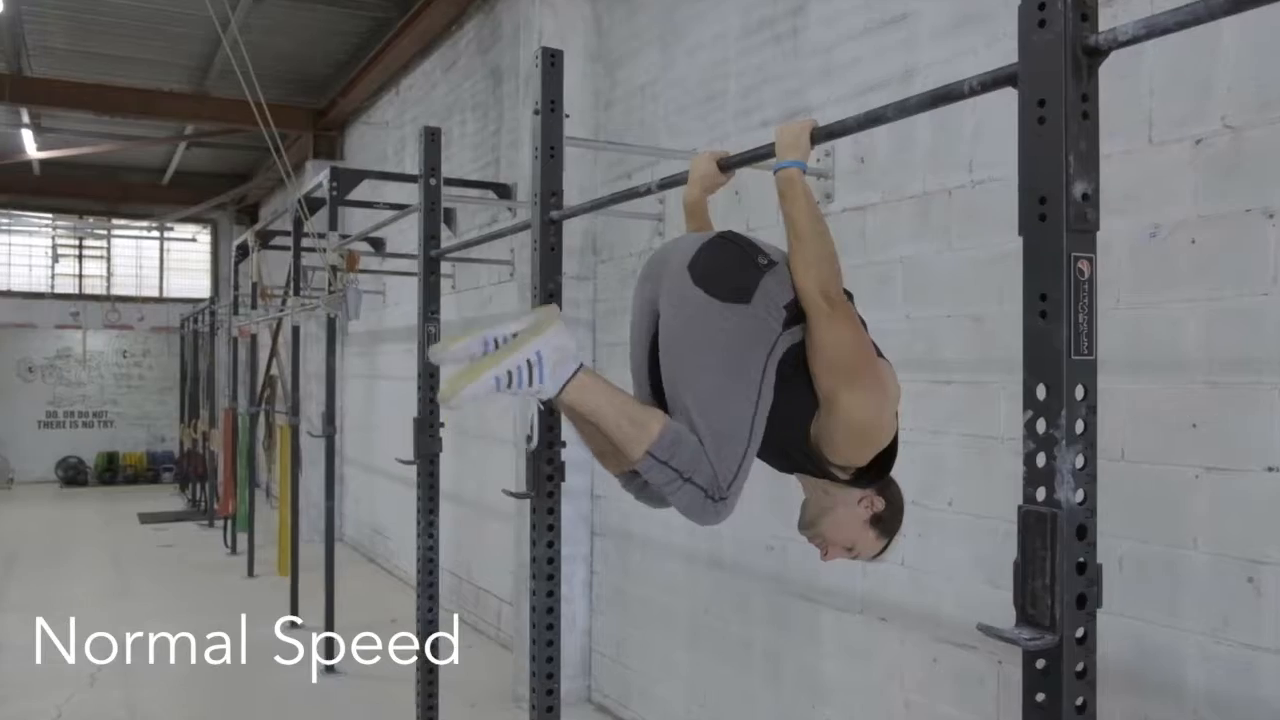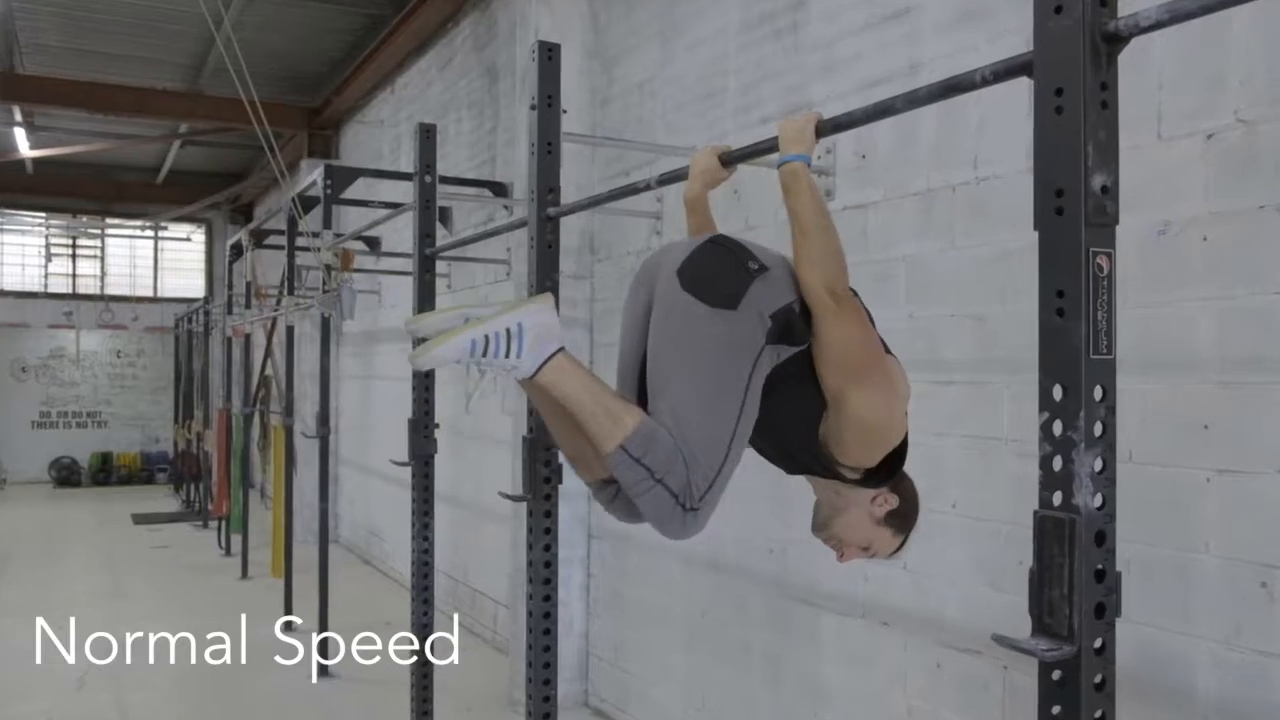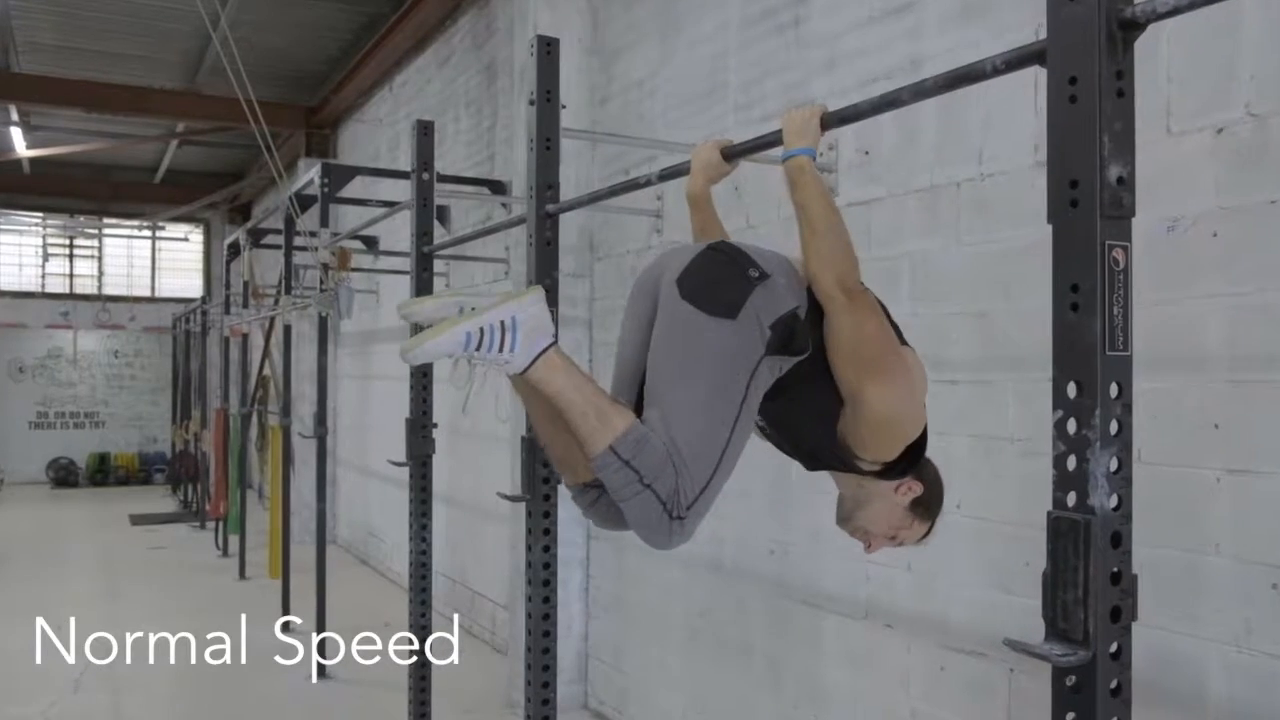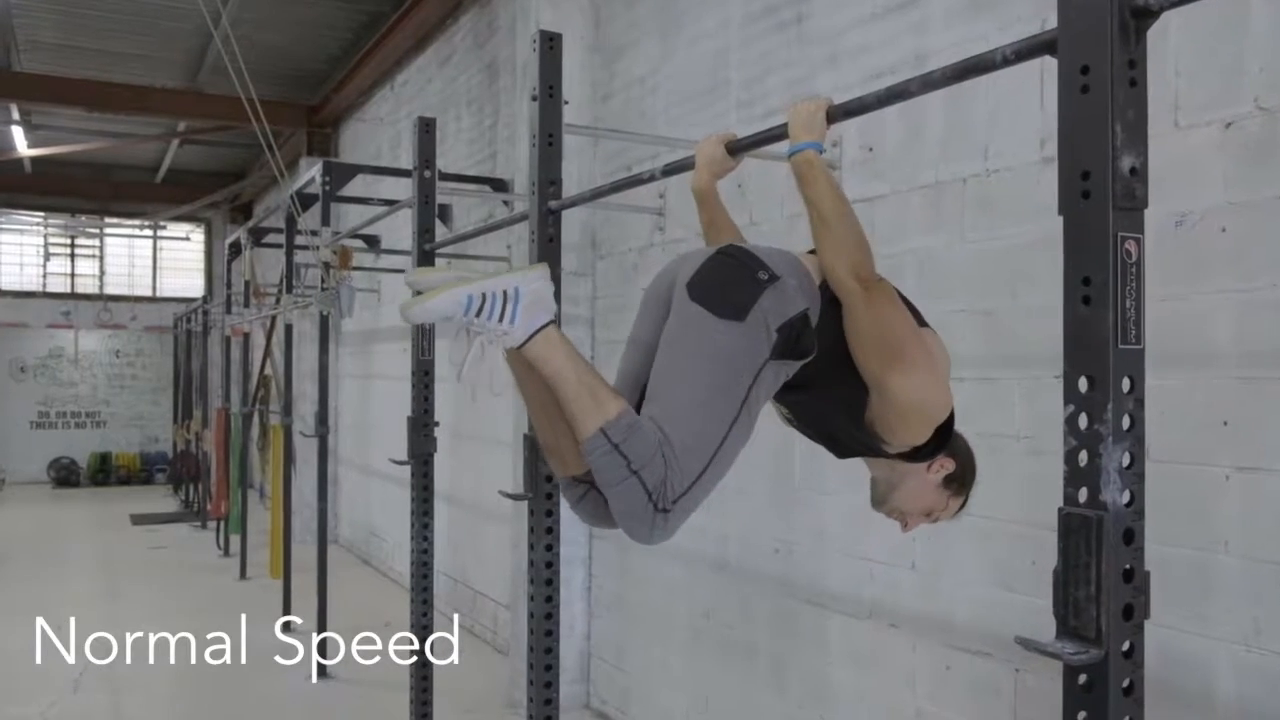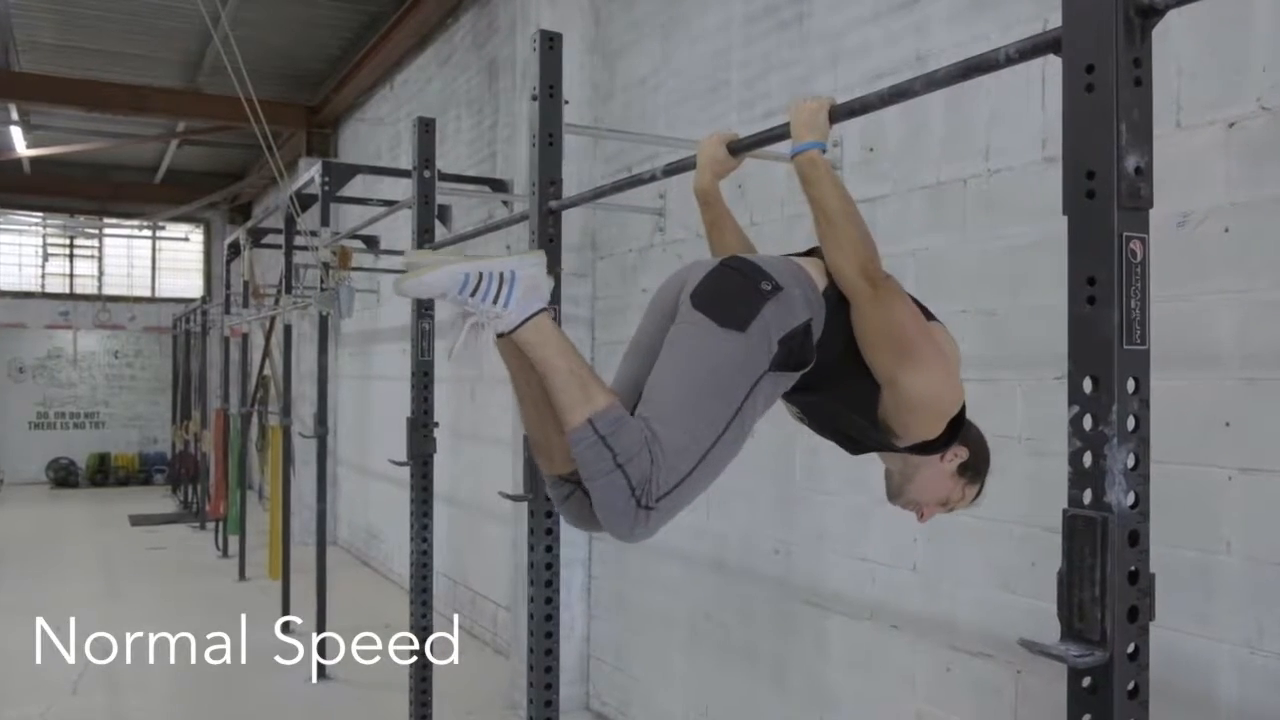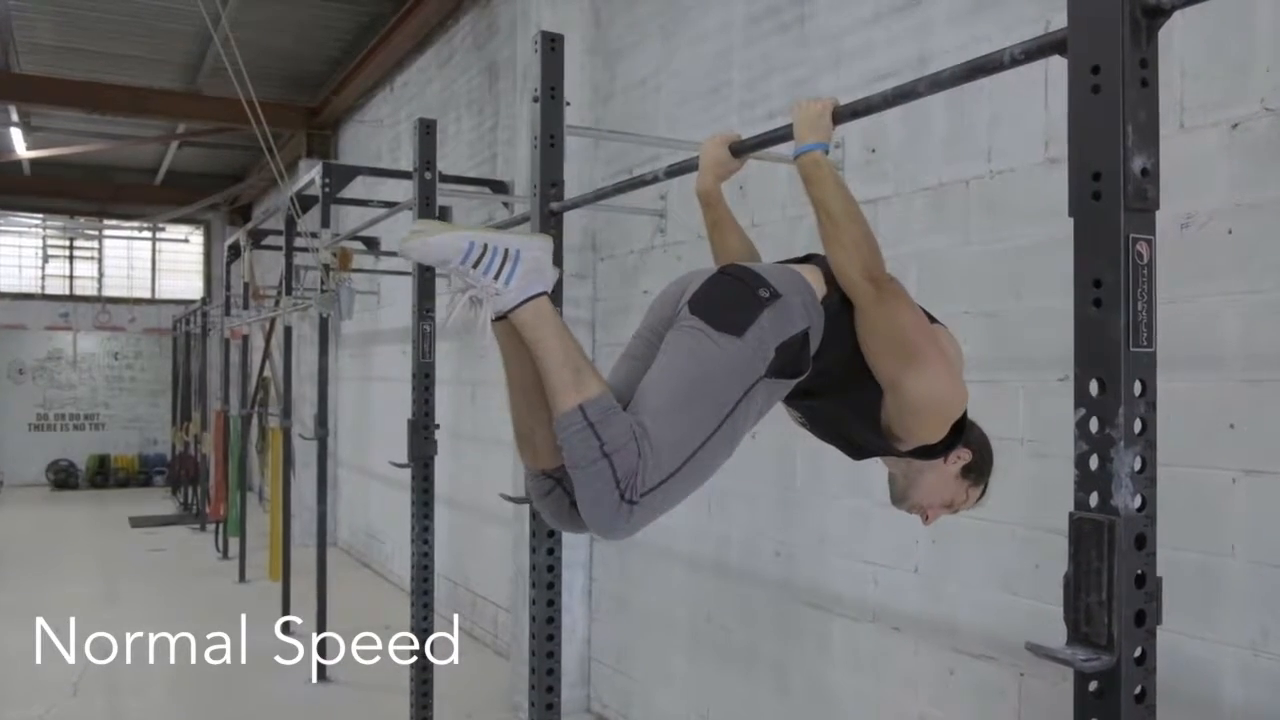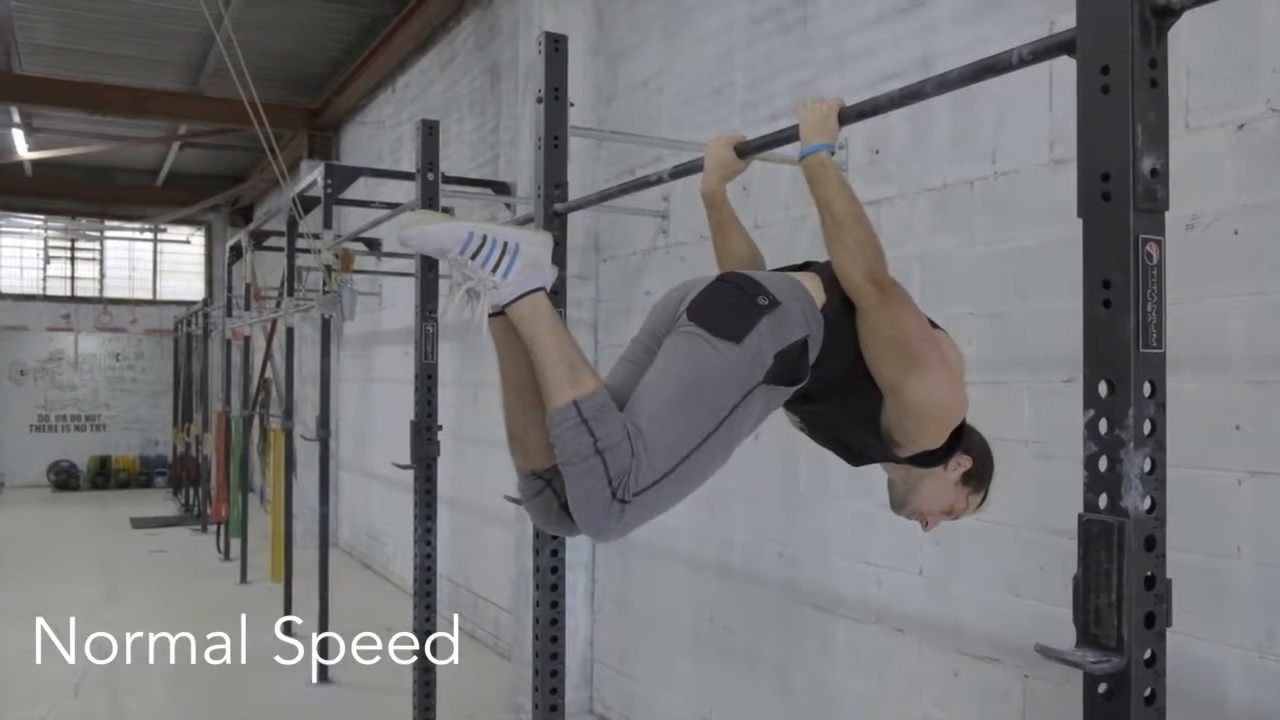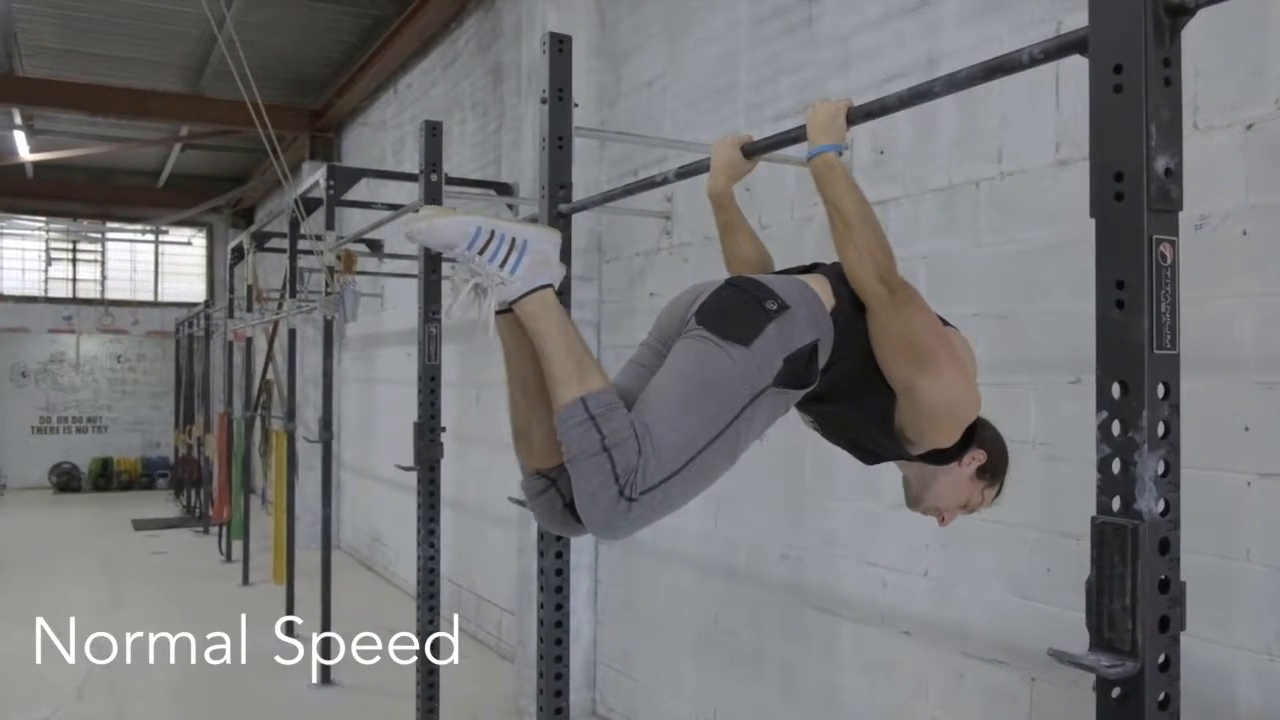
dt=0.3s
person 1, frame 1
right shoulder: (863, 433)
left wrist: (696, 197)
left hip: (675, 261)
right hip: (732, 286)
left knee: (658, 482)
left ankle: (540, 356)
right ankle: (556, 370)
person 1, frame 2
right shoulder: (872, 429)
left wrist: (697, 195)
left hip: (680, 267)
right hip: (730, 291)
left knee: (630, 495)
right knee: (677, 507)
left ankle: (517, 344)
right ankle: (537, 350)
person 1, frame 3
right shoulder: (889, 420)
right elbow: (842, 292)
left hip: (682, 277)
right hip: (731, 305)
left knee: (610, 503)
right knee: (665, 515)
left ankle: (514, 339)
right ankle: (526, 346)
person 1, frame 4
right shoulder: (918, 404)
right elbow: (858, 282)
right wrist: (806, 153)
left hip: (700, 281)
right hip: (748, 306)
left knee: (602, 498)
right knee: (647, 509)
left ankle: (514, 316)
right ankle: (526, 322)
person 1, frame 5
right shoulder: (930, 400)
right elbow: (865, 280)
right wrist: (809, 152)
left hip: (703, 289)
right hip: (754, 316)
left knee: (584, 501)
right knee: (630, 505)
left ankle: (508, 305)
right ankle: (520, 308)
person 1, frame 6
right shoulder: (935, 401)
right elbow: (868, 283)
right wrist: (811, 155)
left hip: (706, 299)
right hip: (752, 322)
left knee: (567, 502)
right knee: (614, 504)
left ankle: (509, 298)
right ankle: (519, 289)
person 1, frame 7
right shoulder: (935, 408)
right elbow: (872, 285)
right wrist: (817, 155)
left hip: (707, 308)
right hip: (756, 331)
left knee: (556, 504)
right knee: (606, 502)
left ankle: (506, 294)
right ankle: (519, 284)
person 1, frame 8
right shoulder: (948, 405)
right elbow: (882, 287)
right wrist: (824, 157)
left hip: (715, 310)
right hip: (763, 333)
left knee: (561, 505)
right knee: (612, 503)
left ankle: (512, 289)
right ankle: (525, 280)
